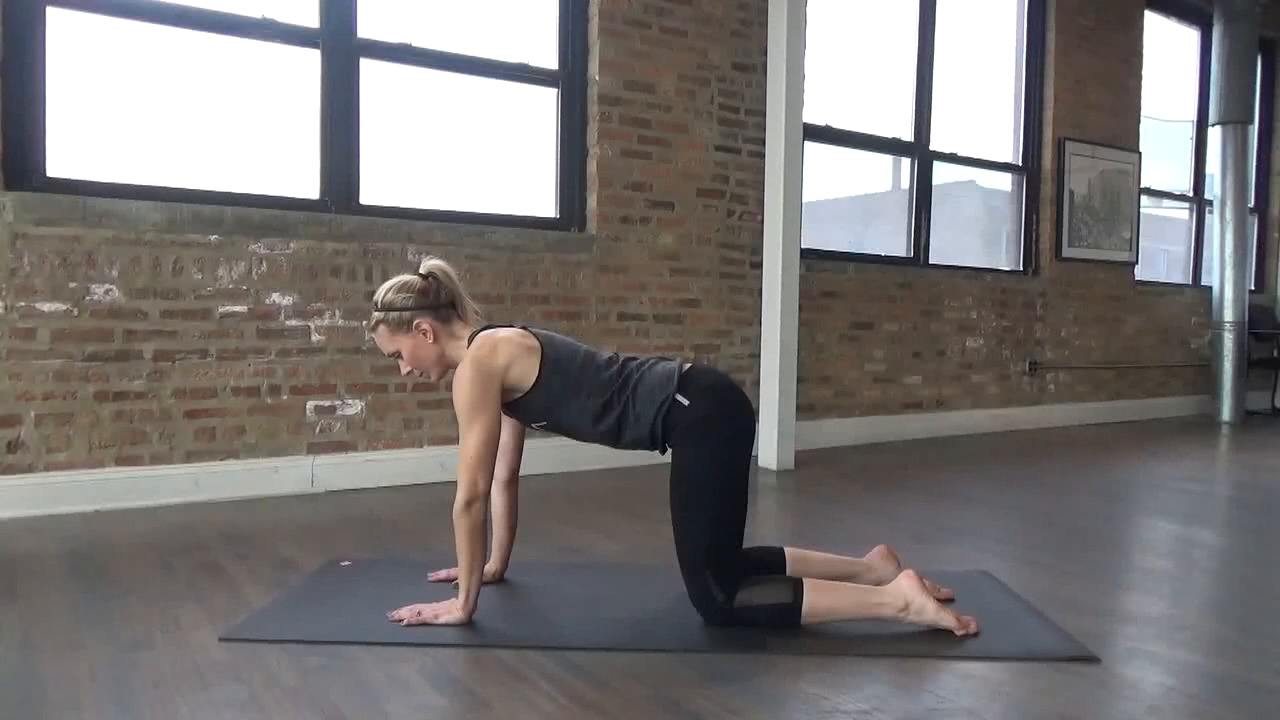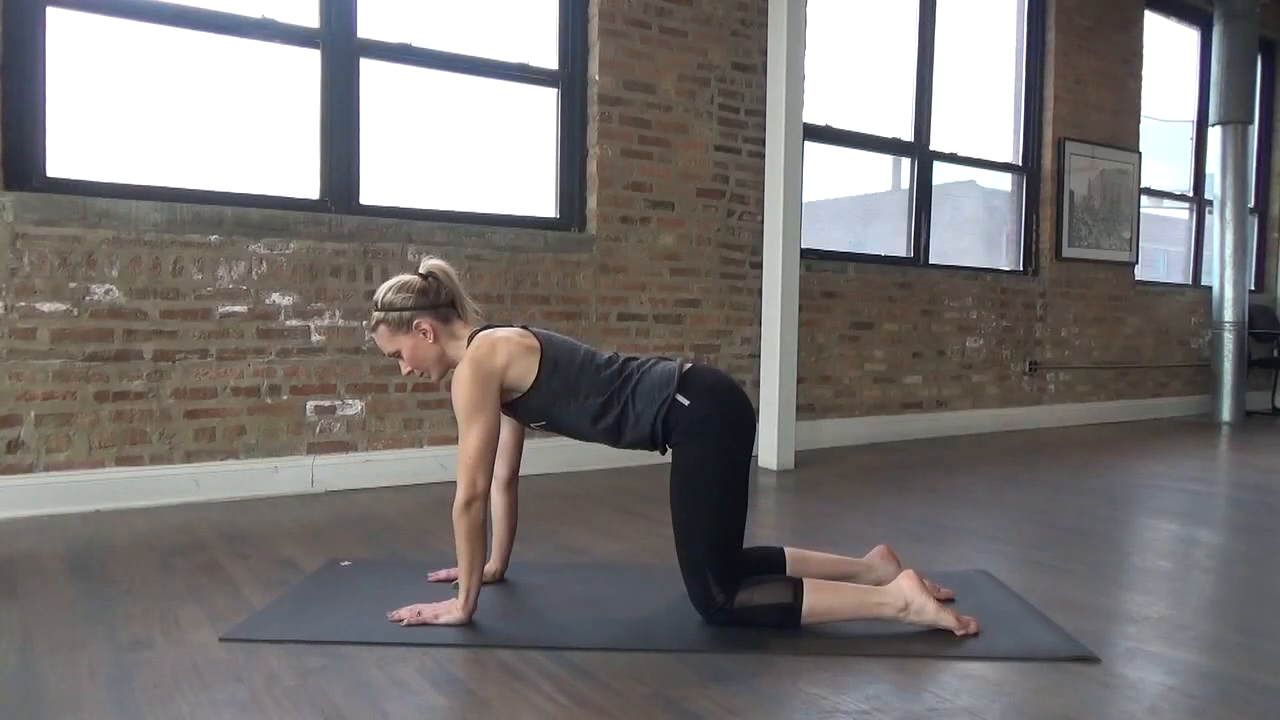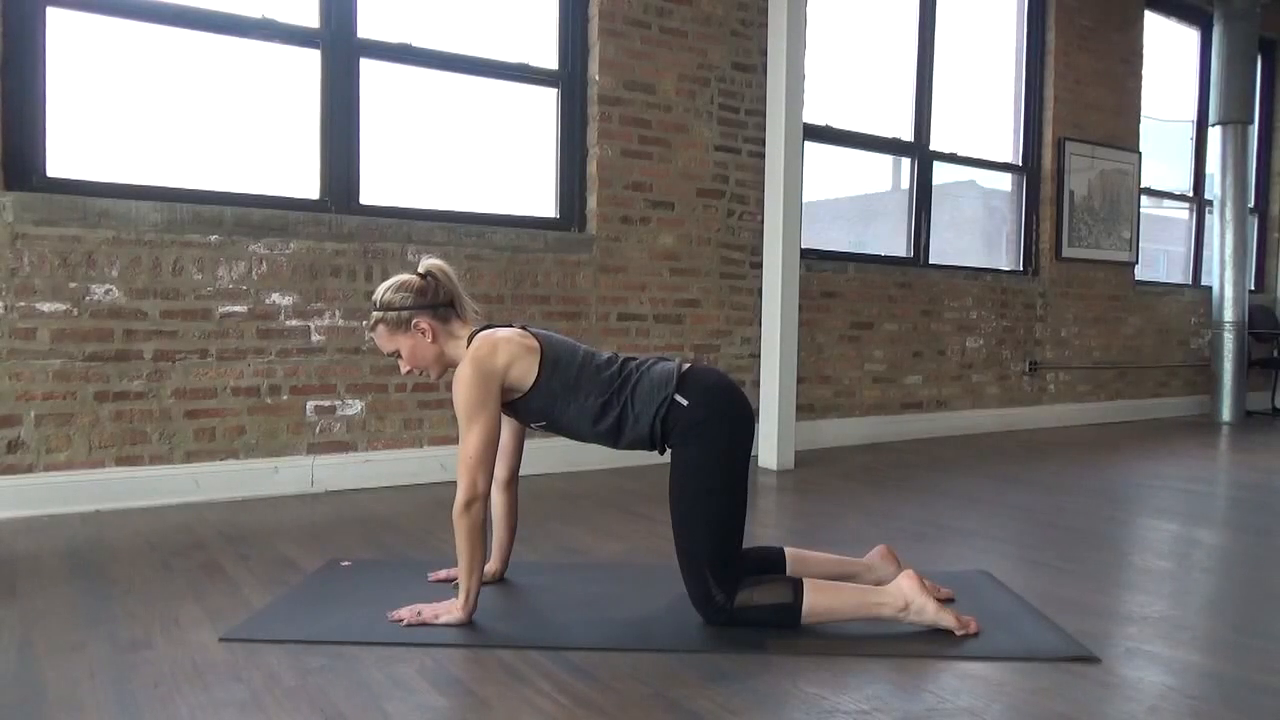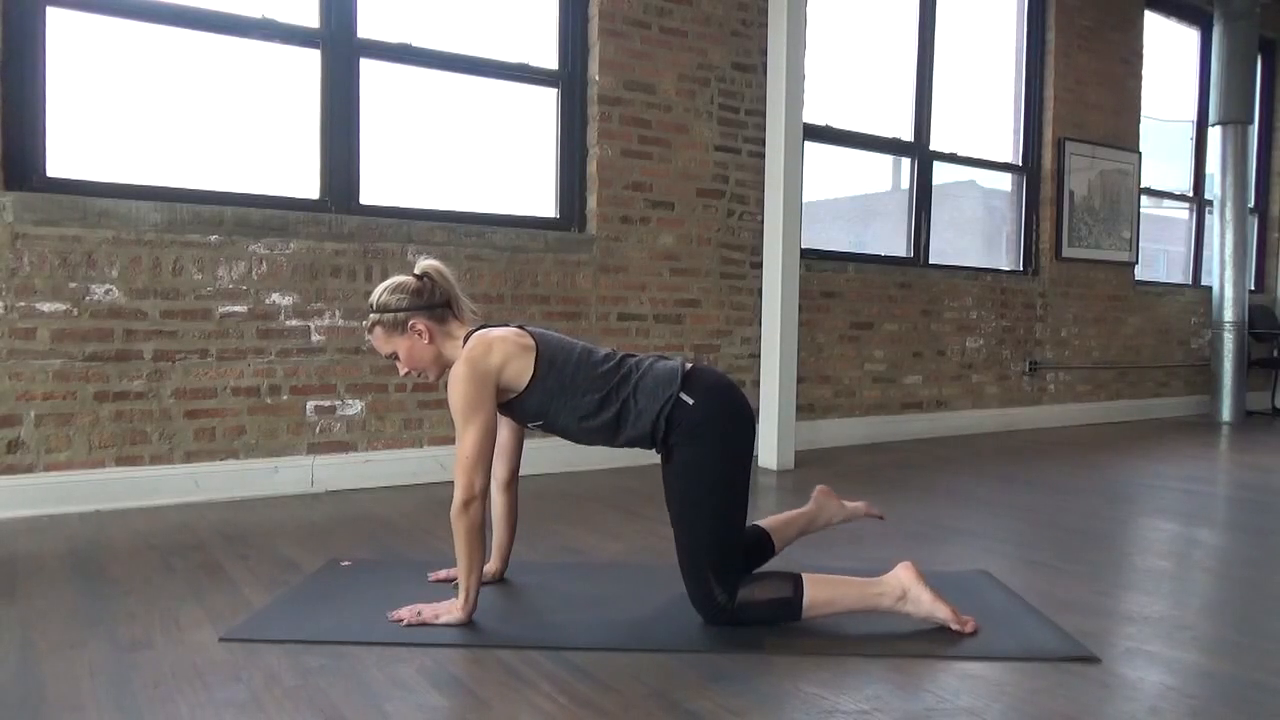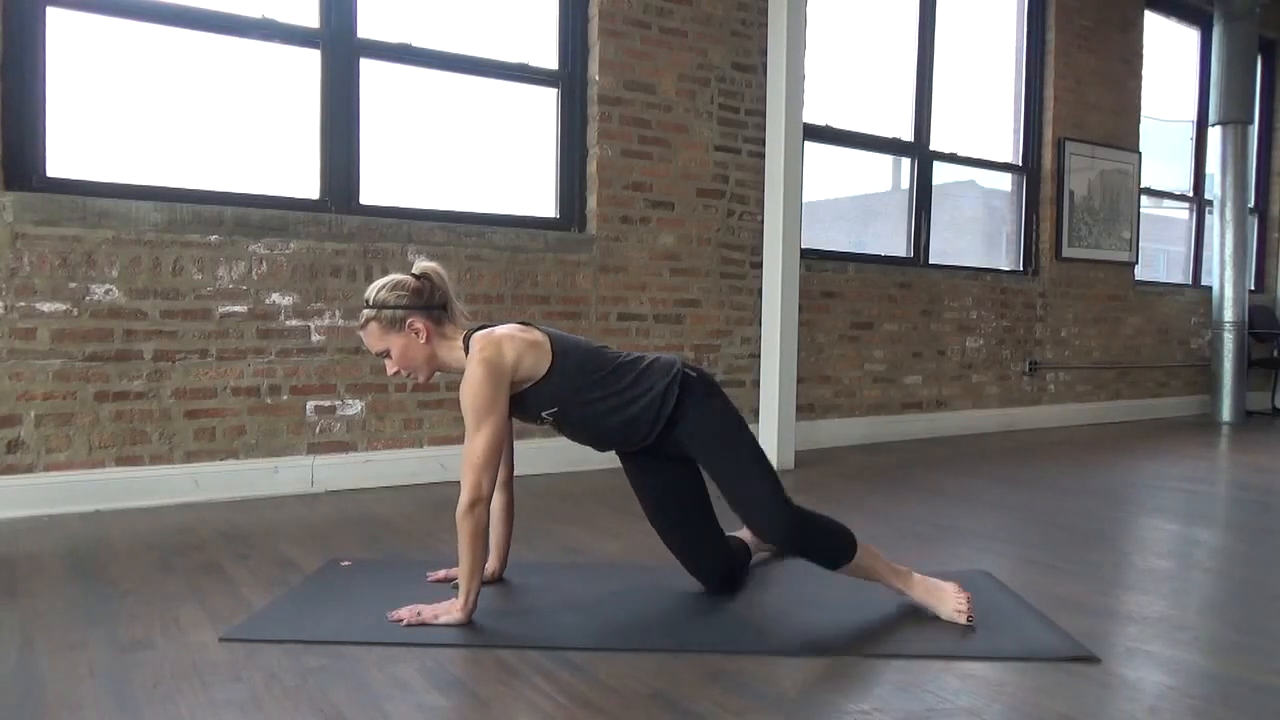
dt=1s
person 1, frame 1
left shoulder: (478, 362)
right shoulder: (501, 356)
left elbow: (471, 493)
right elbow: (505, 478)
left wrist: (465, 600)
right wrist: (492, 565)
left hip: (701, 413)
right hip: (701, 406)
left knee: (717, 598)
right knee: (714, 565)
left ankle: (897, 597)
right ankle: (868, 567)
person 1, frame 2
left shoulder: (477, 363)
right shoulder: (501, 356)
left elbow: (471, 493)
right elbow: (504, 479)
left wrist: (464, 601)
right wrist: (493, 565)
left hip: (700, 412)
right hip: (701, 407)
left knee: (717, 599)
right knee: (716, 565)
left ankle: (896, 599)
right ankle: (870, 566)
person 1, frame 3
left shoulder: (478, 362)
right shoulder: (501, 355)
left elbow: (471, 493)
right elbow: (504, 478)
left wrist: (464, 601)
right wrist: (493, 565)
left hip: (700, 413)
right hip: (700, 407)
left knee: (716, 599)
right knee: (715, 565)
left ankle: (896, 599)
right ankle: (869, 568)
person 1, frame 4
left shoulder: (472, 363)
right shoulder: (499, 356)
left elbow: (469, 494)
right elbow: (504, 478)
left wrist: (464, 601)
right wrist: (494, 565)
left hip: (702, 415)
right hip: (693, 412)
left knee: (716, 600)
right knee: (716, 558)
left ankle: (893, 590)
right ankle: (818, 512)
person 1, frame 5
left shoulder: (486, 358)
right shoulder: (484, 366)
left elbow: (474, 495)
right elbow: (500, 482)
left wrist: (462, 603)
right wrist: (494, 565)
left hip: (686, 404)
right hip: (645, 443)
left knee: (777, 521)
right knee: (719, 575)
left ankle: (906, 581)
right ankle: (753, 538)
